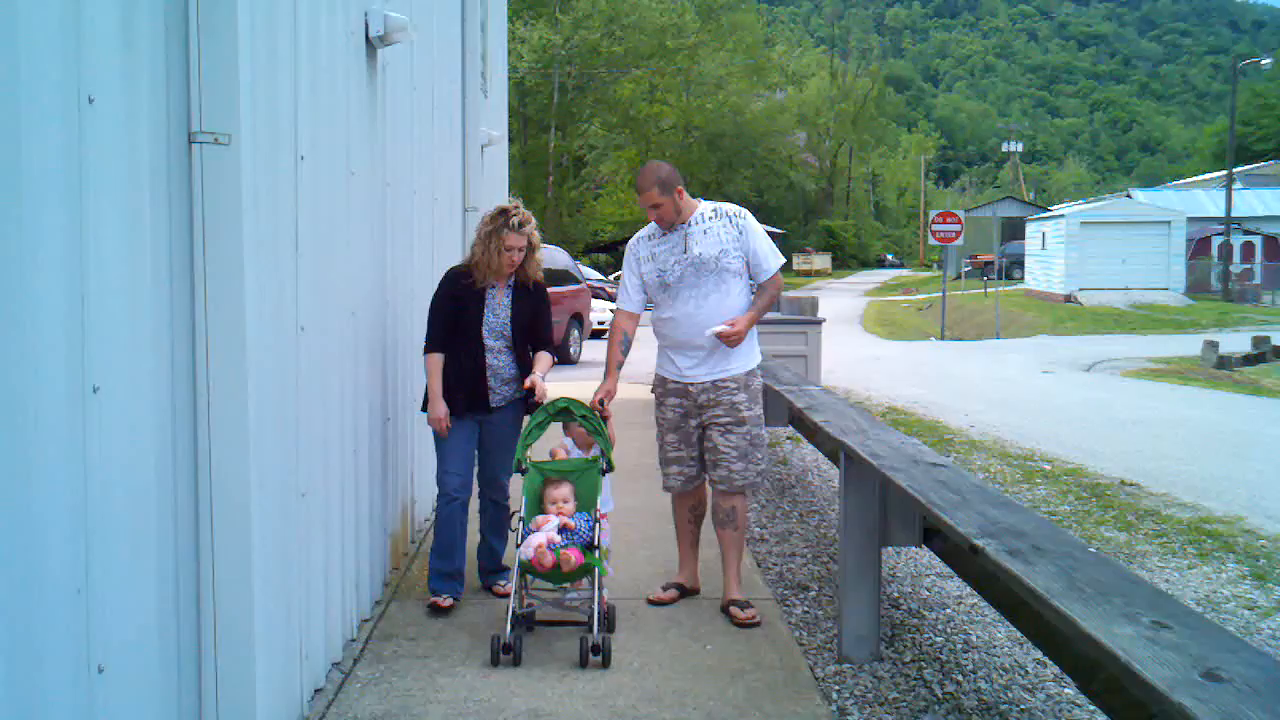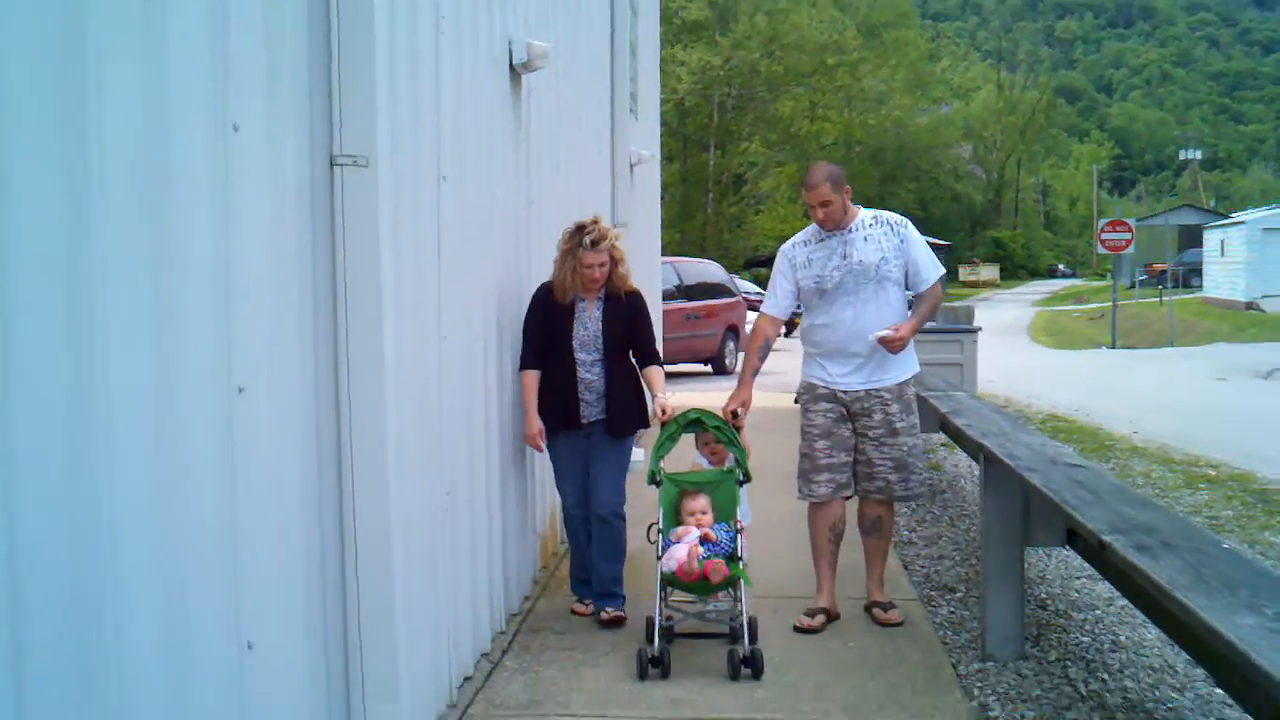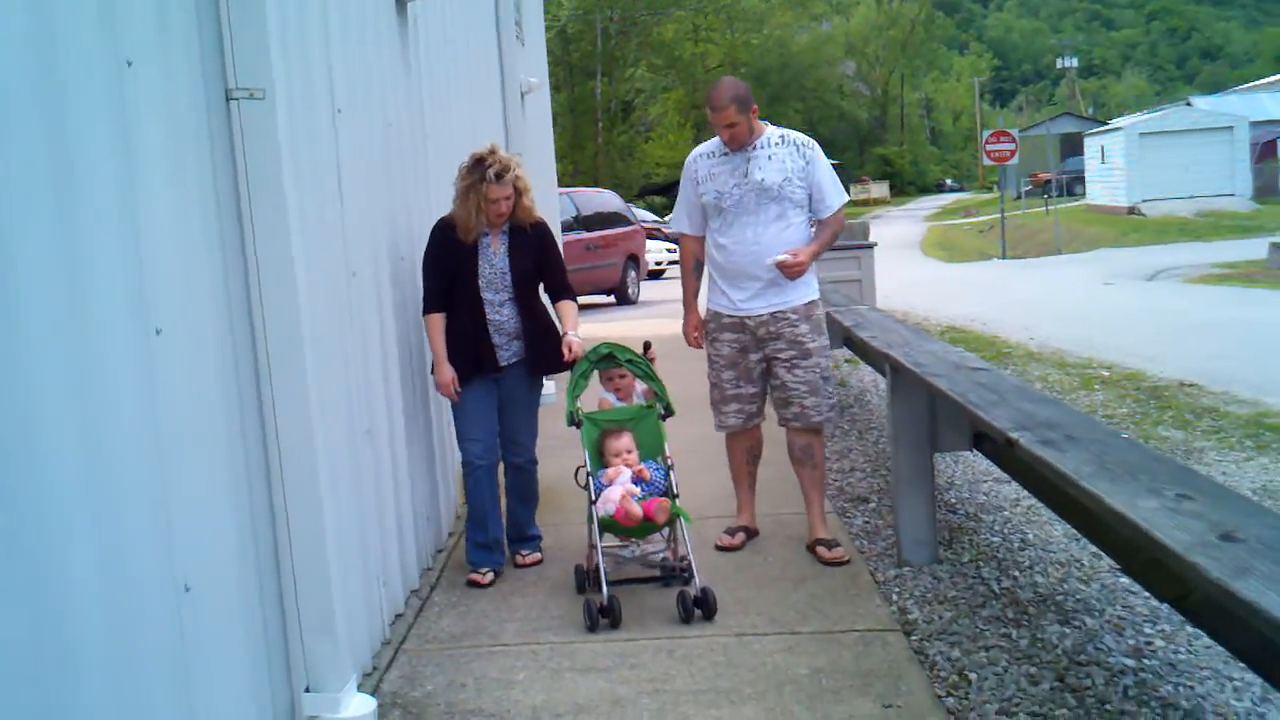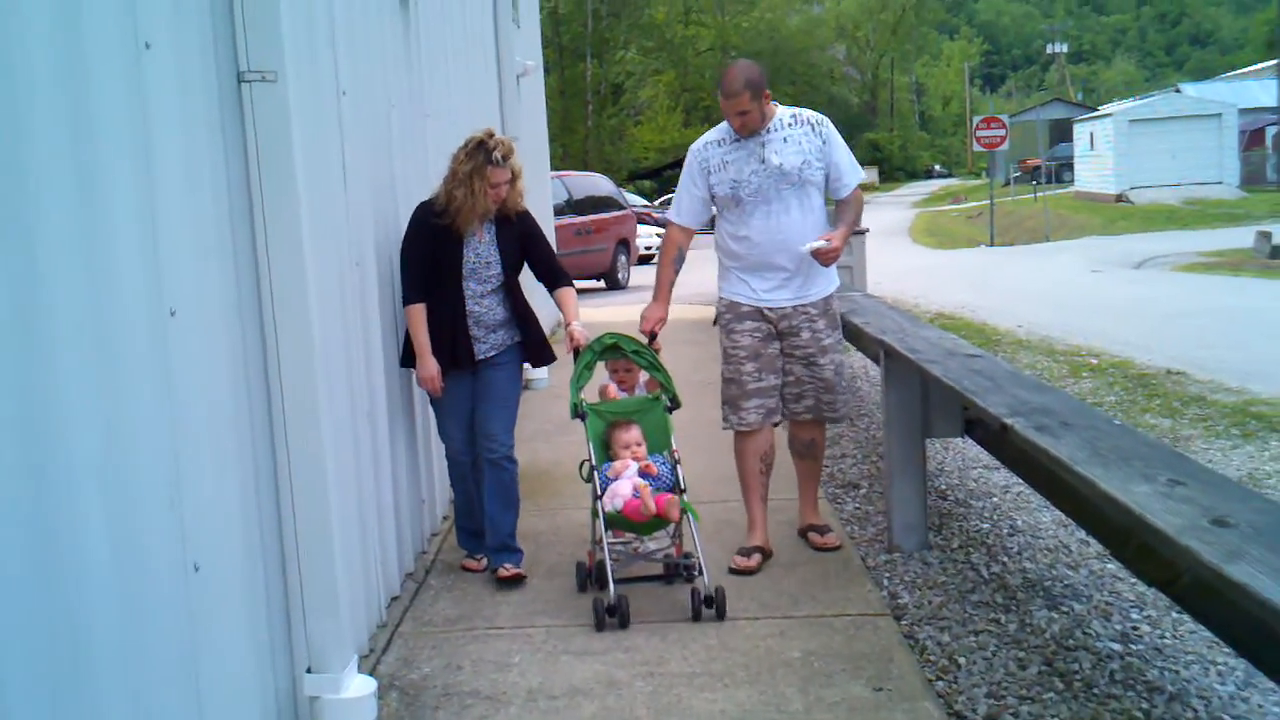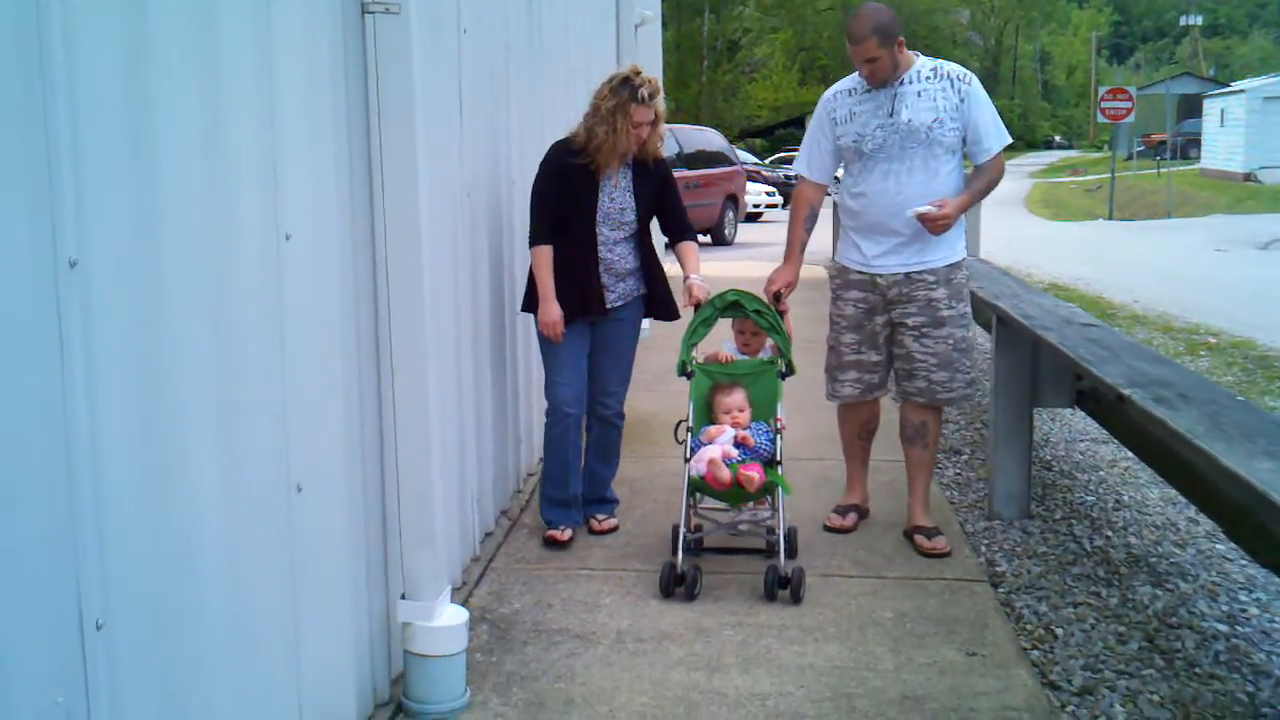
dt=1s
person 1, frame 1
left shoulder: (735, 220)
right shoulder: (640, 245)
left elbow: (772, 280)
right elbow: (626, 314)
left wrist: (748, 319)
right wrist: (611, 377)
left hip: (733, 376)
right hip: (674, 379)
left knee: (730, 481)
right knee: (683, 480)
left ankle: (733, 590)
right ankle: (686, 574)
person 1, frame 2
left shoulder: (894, 229)
right shoulder: (794, 251)
left elbow: (931, 290)
right elbow: (770, 319)
left wrist: (911, 325)
right wrist: (745, 385)
left hip: (887, 385)
right hip: (823, 387)
left knee: (880, 491)
right knee: (825, 491)
left ankle: (876, 591)
right ankle: (825, 597)
person 1, frame 3
left shoulder: (801, 150)
right shoulder: (699, 163)
left elbow: (833, 216)
right elbow: (692, 241)
left wrist: (810, 251)
right wrist: (690, 308)
left hip: (793, 308)
right hip: (727, 313)
left knee: (804, 419)
right knee: (737, 419)
left ankle: (819, 527)
right ankle: (745, 517)
person 1, frame 4
left shoulder: (815, 129)
right shoulder: (705, 152)
left elbow: (850, 195)
right elbow: (681, 229)
left wrist: (841, 233)
right wrist: (661, 300)
left hip: (812, 298)
right hip: (744, 304)
left knee: (811, 412)
right knee: (753, 417)
left ankle: (809, 513)
right ankle: (757, 533)
person 1, frame 5
left shoulder: (957, 84)
right shoulder: (837, 101)
left elbow: (992, 162)
right elbow: (811, 185)
left wrist: (960, 202)
right wrist: (792, 262)
left hip: (934, 269)
right hip: (858, 269)
left knee: (925, 391)
right knee: (853, 386)
left ankle: (919, 512)
right ankle: (856, 492)
person 2, frame 1
left shoulder: (533, 290)
right shoulder: (457, 281)
left elbow: (543, 344)
right elbow: (435, 343)
left wrist: (538, 373)
right wrist: (436, 397)
left hip: (506, 403)
right hip: (459, 403)
left knee: (497, 489)
right knee: (453, 489)
left ankle: (494, 570)
right ankle: (444, 584)
person 2, frame 2
left shoulder: (628, 300)
right shoulder: (548, 298)
left elbow: (646, 355)
right elbow: (531, 359)
left wrist: (659, 393)
right wrist: (532, 414)
left hip: (613, 418)
right hip: (563, 420)
left knee: (607, 507)
right knee: (576, 508)
left ankle: (609, 597)
right ankle: (585, 589)
person 2, frame 3
left shoulder: (534, 231)
right shoulder: (448, 234)
left elbow: (559, 287)
right elbow: (434, 302)
left wrist: (570, 331)
right wrist: (442, 361)
left hip: (522, 359)
right hip: (470, 363)
left knee: (521, 453)
right knee: (478, 457)
left ankle: (525, 539)
right ankle: (484, 556)
person 2, frame 4
left shoulder: (516, 220)
right shoulder: (430, 220)
left elbow: (553, 274)
right elbow: (414, 292)
left wrist: (572, 321)
right wrist: (424, 355)
left hip: (501, 350)
right hip: (447, 354)
left knee: (497, 449)
right knee: (460, 452)
left ankle: (504, 553)
right ankle: (474, 543)
person 2, frame 5
left shoulder: (653, 168)
right shoulder: (565, 159)
left elbow: (679, 228)
right elbow: (541, 234)
left wrist: (692, 275)
right wrist: (546, 299)
left hip: (624, 302)
right hip: (567, 301)
left knee: (608, 407)
right knee: (566, 404)
left ankle: (598, 501)
right ankle: (560, 513)
